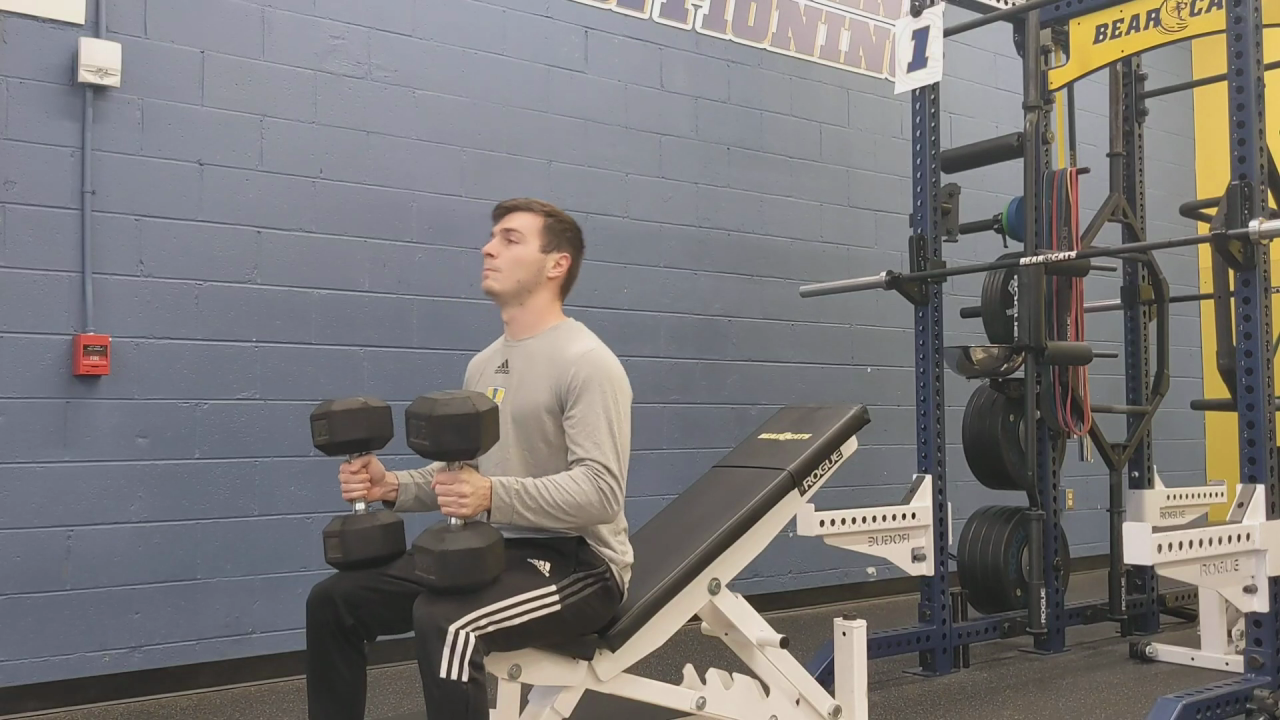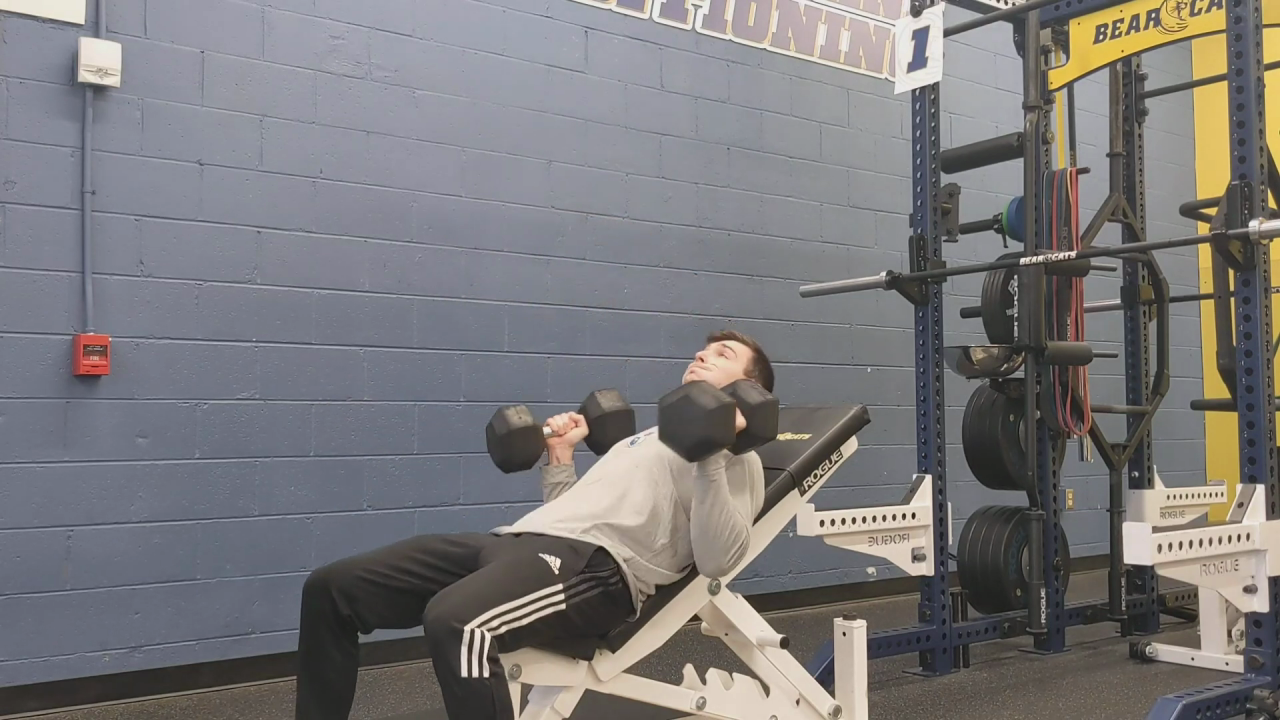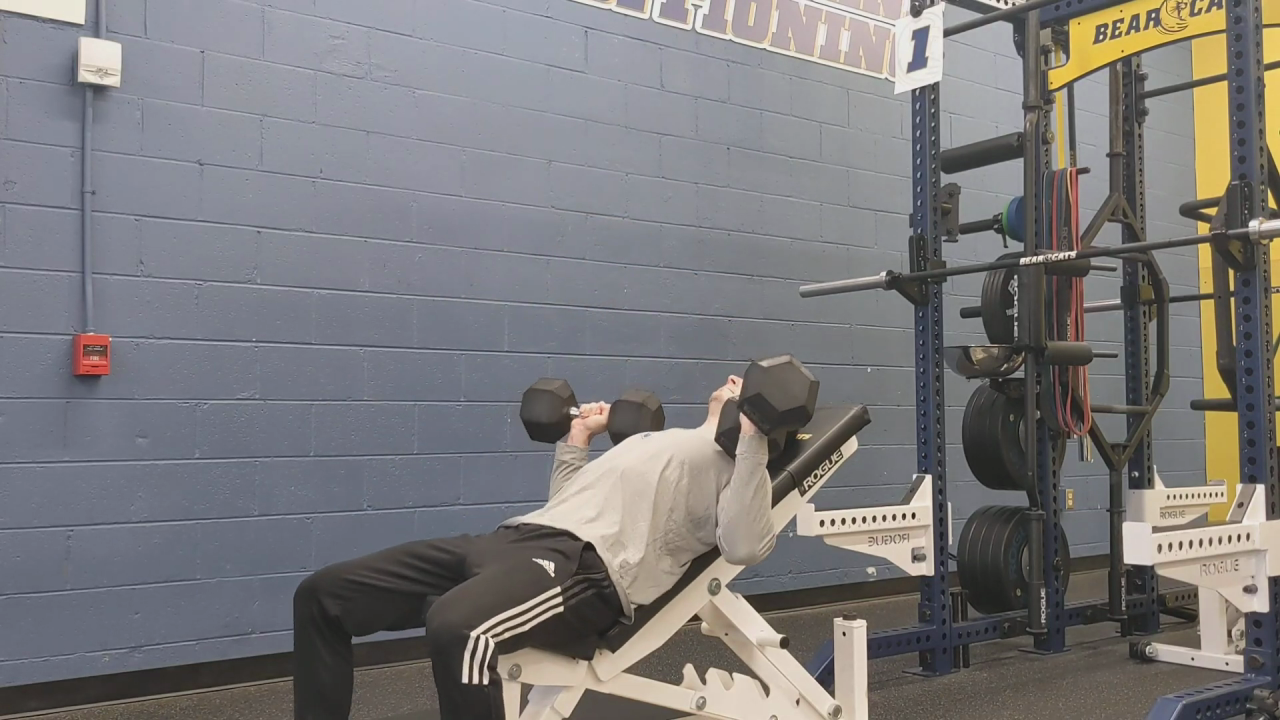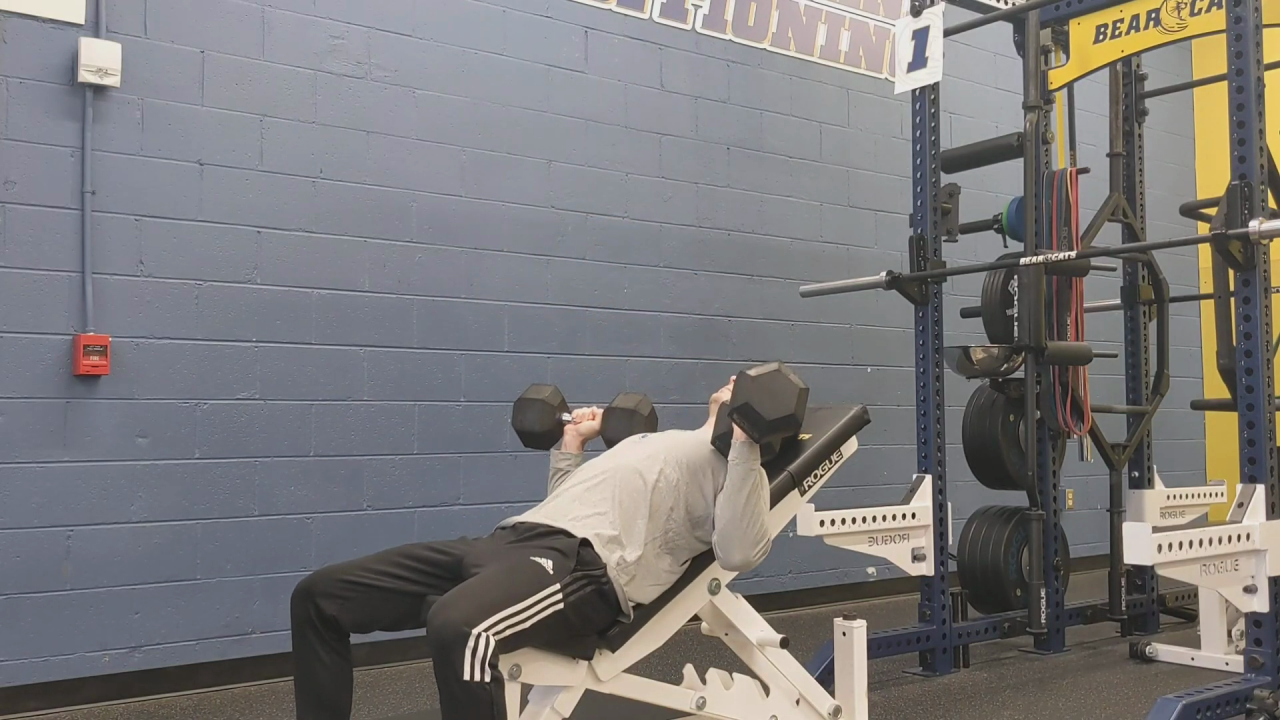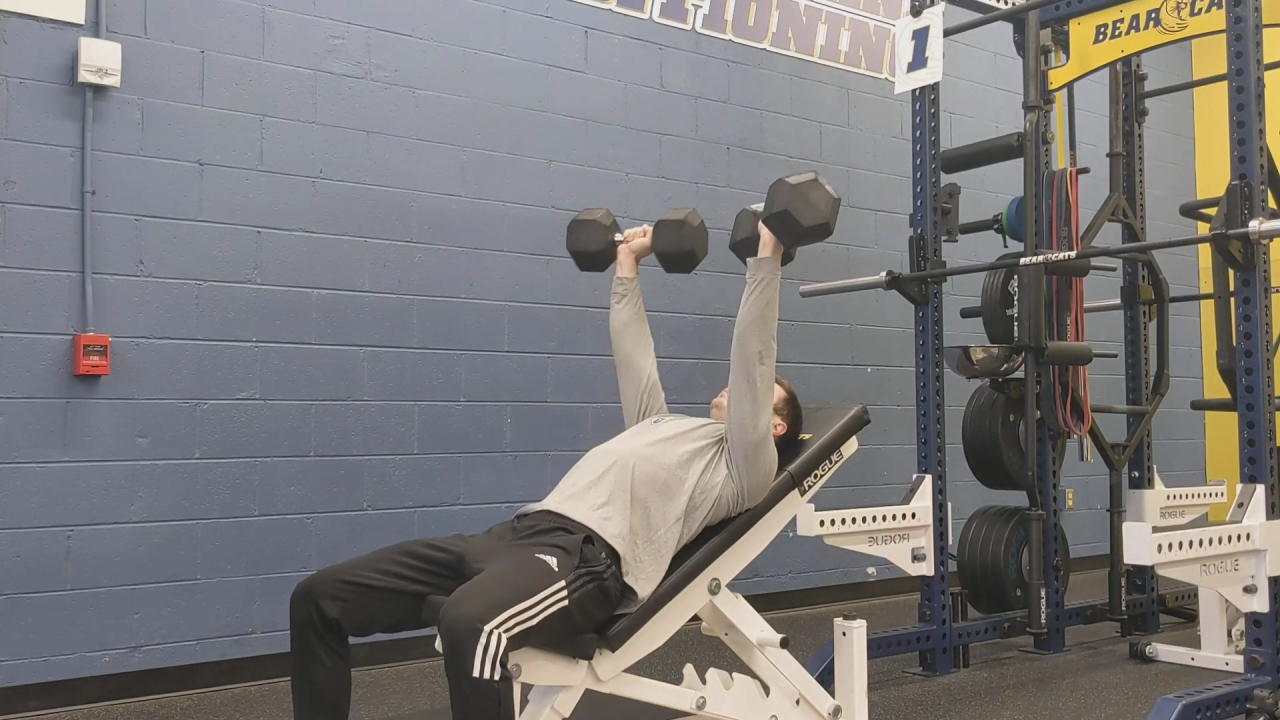
dt=1s
person 1, frame 1
left shoulder: (586, 362)
right shoulder: (484, 366)
left elbow: (601, 494)
right elbow: (466, 476)
left wrist: (494, 496)
right wrist: (393, 486)
left hip: (578, 562)
right hip: (497, 551)
left knee: (444, 621)
right knee: (335, 600)
person 1, frame 2
left shoulder: (735, 460)
right shoulder: (645, 437)
left elbow: (717, 559)
left wrist: (709, 453)
right wrist: (560, 454)
left hip: (594, 566)
right hip: (521, 540)
left knee: (455, 624)
right knee: (332, 588)
person 1, frame 3
left shoulder: (735, 461)
right shoulder: (656, 439)
left elbow: (744, 546)
left wrist: (751, 436)
right wrist: (577, 435)
left hip: (583, 564)
right hip: (514, 538)
left knee: (457, 631)
right knee: (322, 594)
person 1, frame 4
left shoulder: (733, 462)
right shoulder: (658, 441)
left elbow: (739, 552)
left wrist: (744, 442)
right wrist: (572, 442)
left hip: (580, 563)
right hip: (511, 539)
left knee: (459, 630)
right knee: (319, 595)
person 1, frame 5
left shoulder: (742, 463)
right shoulder: (665, 428)
left elbow: (753, 358)
right elbow: (634, 356)
left wrist: (765, 256)
right wrist: (627, 262)
left hip: (586, 557)
right hip: (517, 534)
left knee: (470, 626)
right knee: (319, 598)
